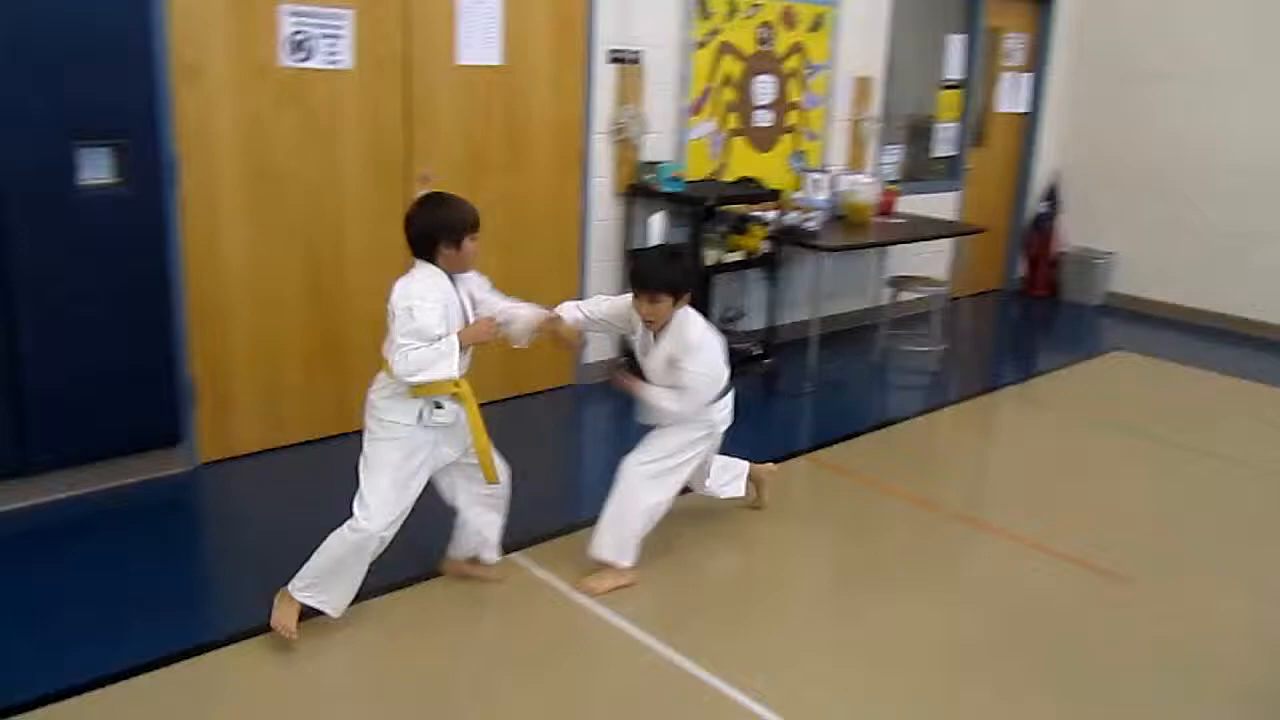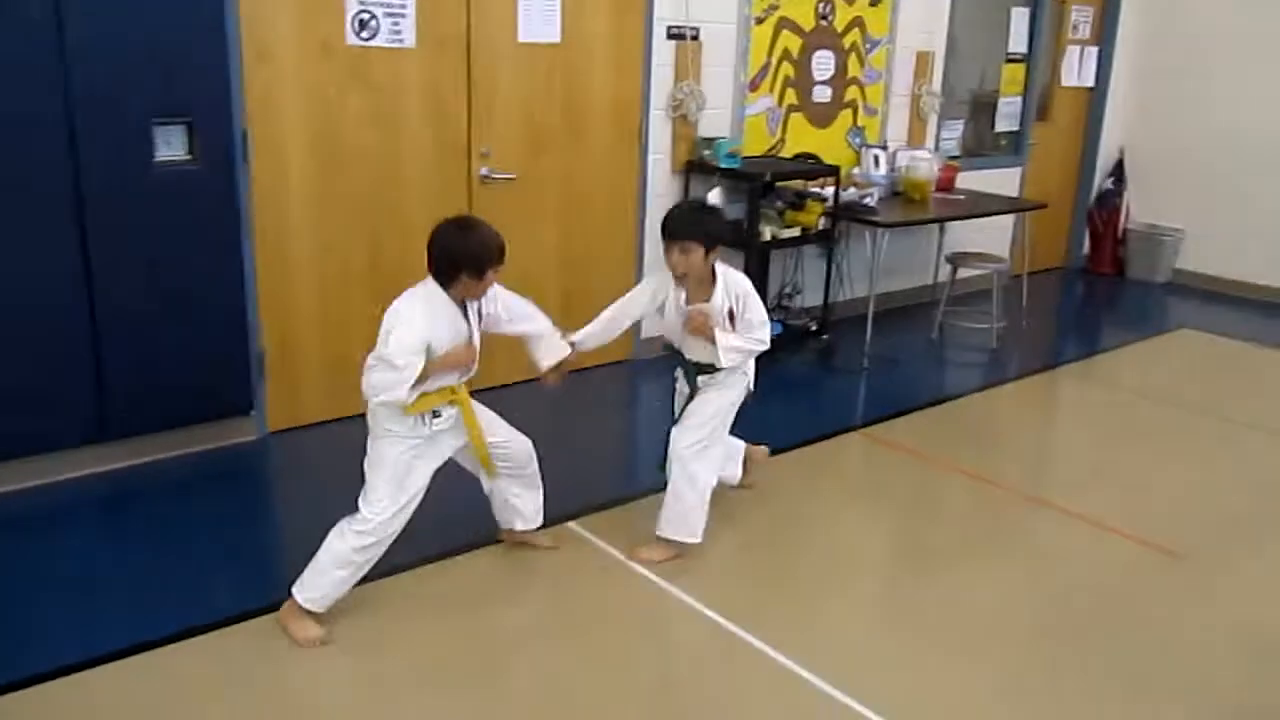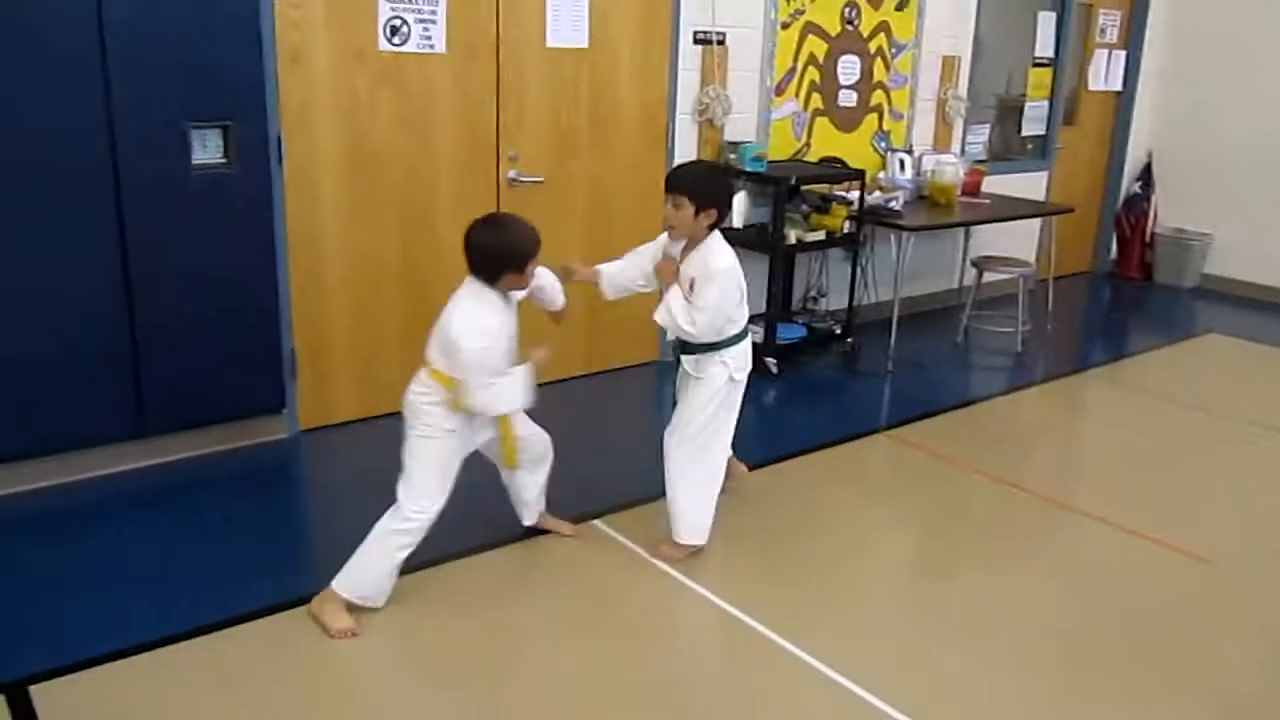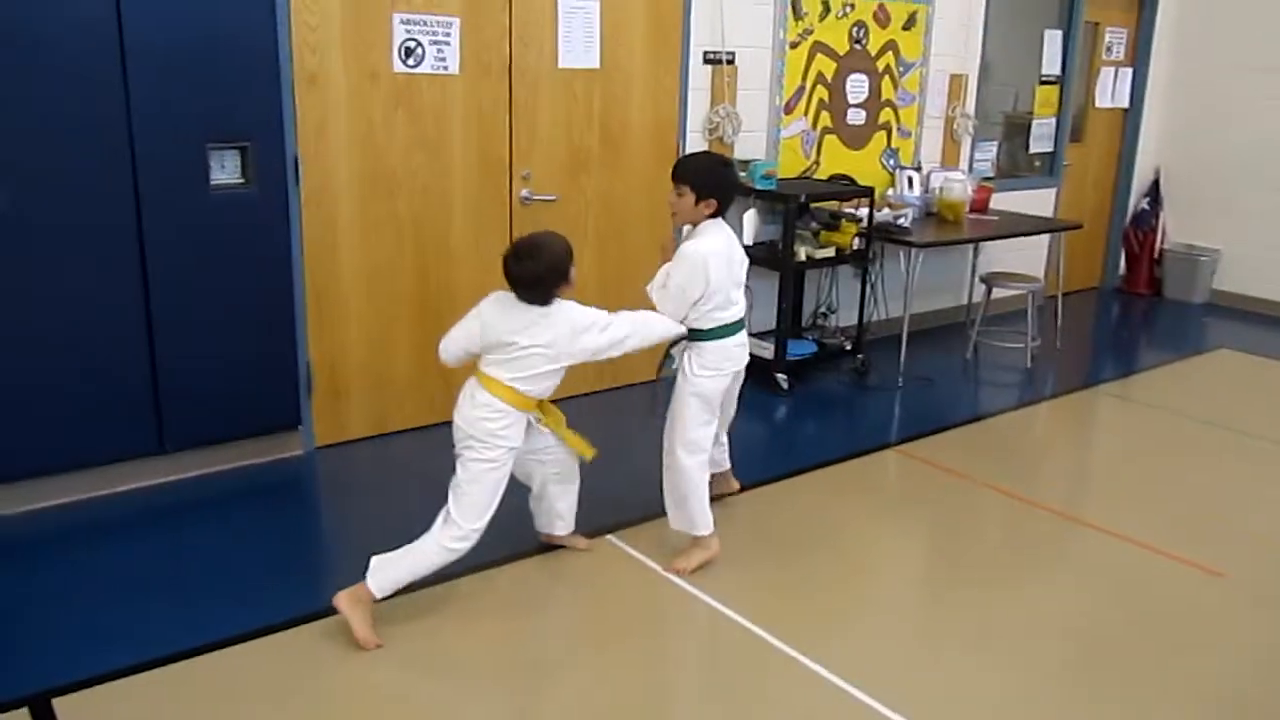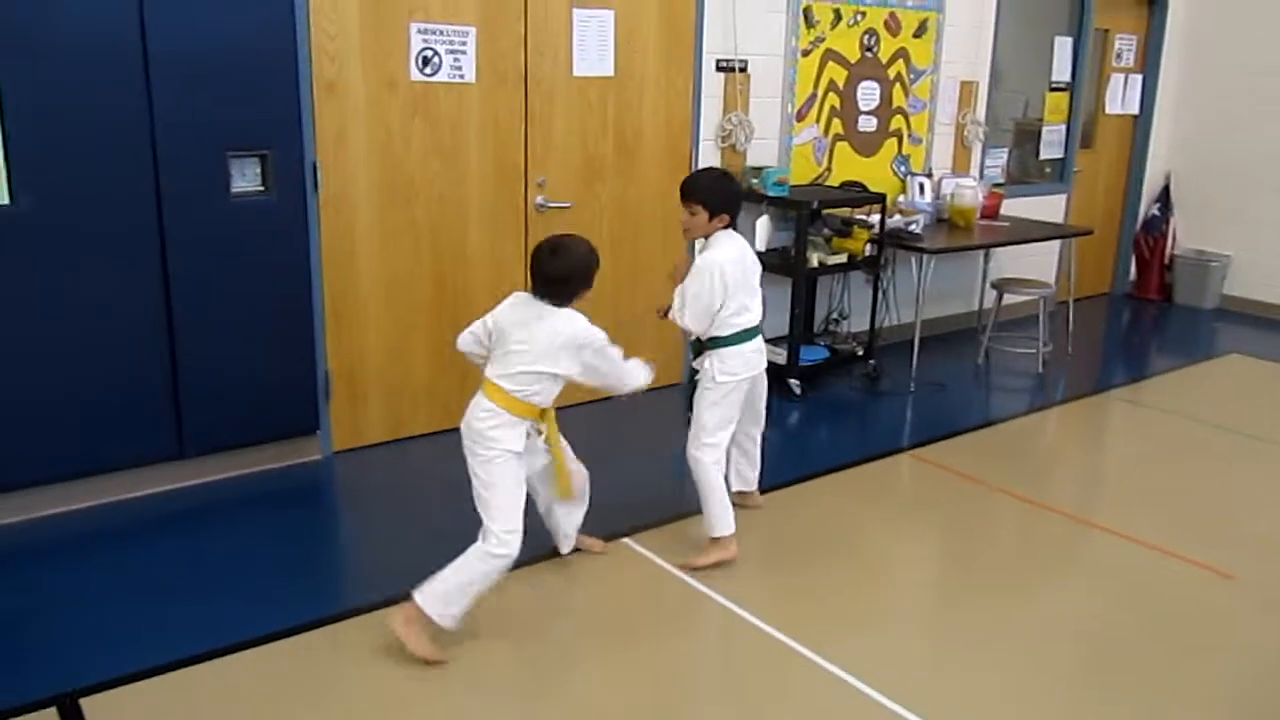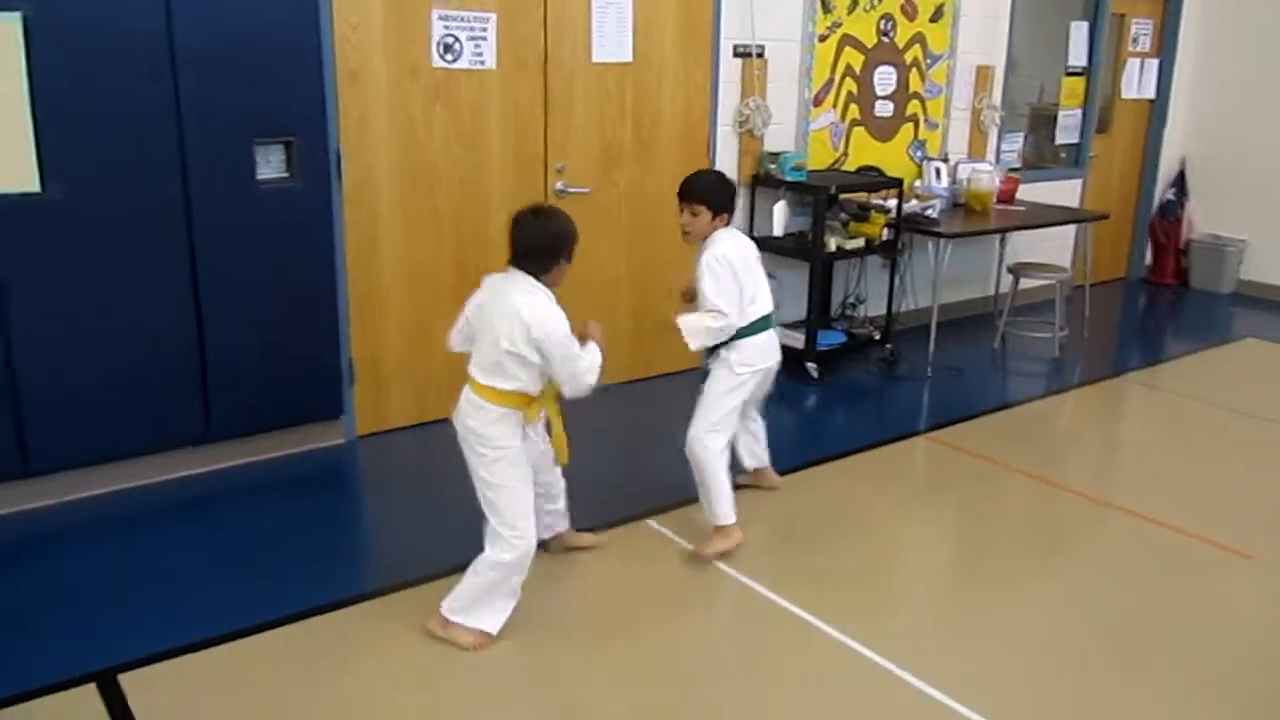
dt=0.2s
person 1, frame 1
left shoulder: (461, 281)
right shoulder: (419, 291)
left elbow: (501, 308)
right elbow: (409, 363)
left wrist: (543, 319)
right wrist: (466, 338)
left hip: (445, 410)
right hip: (402, 416)
left knee: (490, 479)
right knee: (374, 521)
left ankle: (463, 557)
right ankle: (296, 596)
person 1, frame 2
left shoulder: (479, 299)
right shoulder: (411, 315)
left elbow: (522, 315)
right elbow: (376, 383)
left wrist: (554, 351)
right wrist: (433, 366)
left hip: (452, 408)
right hip: (403, 423)
left knee: (517, 452)
right knee: (377, 518)
left ankle: (521, 528)
right ankle: (301, 604)
person 1, frame 3
left shoulder: (487, 287)
right shoulder: (482, 323)
left elbow: (537, 280)
right elbow: (489, 401)
left wrist: (554, 299)
right wrist: (527, 368)
left hip: (472, 401)
right hip: (440, 412)
left knee: (534, 444)
right knee: (415, 511)
left ankle: (534, 517)
right ankle: (337, 596)
person 1, frame 4
left shoulder: (497, 304)
right shoulder: (574, 322)
left elbow: (450, 349)
right elbow: (634, 328)
right wrist: (677, 324)
left hip: (502, 415)
right hip: (493, 427)
left knee: (559, 461)
right knee: (459, 530)
left ankle: (555, 529)
right ankle: (360, 595)
person 1, frame 5
left shoulder: (515, 305)
right shoulder: (578, 333)
left elbow: (468, 344)
right elbow: (623, 378)
right wrist: (643, 367)
left hip: (518, 424)
right hip: (499, 433)
left knee: (570, 477)
right knee: (503, 544)
left ankle: (567, 539)
right ankle: (415, 614)
person 1, frame 6
left shoulder: (493, 287)
right shoulder: (544, 315)
left elbow: (460, 340)
right elbow: (577, 383)
right wrist: (592, 346)
left hip: (485, 410)
right hip: (498, 426)
left knee: (545, 472)
right knee: (515, 537)
left ankle: (555, 532)
right ankle: (454, 618)
person 2, frame 1
left shoulder: (694, 338)
right shoulder: (634, 310)
left elbow: (686, 404)
right elbow: (590, 311)
left wrist: (641, 390)
right wrist: (563, 317)
left hip: (702, 414)
right hip: (681, 407)
left knee: (639, 473)
right knee: (696, 468)
left ankle: (617, 564)
right ankle: (752, 474)
person 2, frame 2
left shoulder: (737, 288)
right shoulder: (663, 282)
left elbow: (759, 337)
right elbow: (623, 312)
left wrist: (713, 333)
right wrist: (577, 342)
left hip: (728, 376)
right hip: (692, 373)
left knee: (689, 447)
right knee: (704, 444)
left ankle: (675, 537)
right ankle: (746, 455)
person 2, frame 3
left shoulder: (718, 264)
right shoulder: (677, 244)
left elbow: (695, 326)
right elbow: (637, 268)
left wrist: (671, 287)
right wrist: (592, 275)
left hip: (723, 361)
right hip: (700, 356)
left knee: (687, 440)
right knee: (700, 431)
left ankle: (687, 536)
right ankle: (724, 464)
person 2, frame 4
left shoulder: (694, 250)
right shoulder: (724, 236)
left elbow: (668, 308)
left wrist: (669, 266)
left hip: (706, 355)
right hip: (731, 343)
left knee: (686, 444)
right knee: (711, 421)
left ankle: (702, 538)
right ankle: (721, 476)
person 2, frame 5
left shoulder: (709, 261)
right shoulder: (740, 248)
left elbow: (693, 321)
left wrist: (680, 287)
right wrist: (683, 304)
left hip: (725, 360)
right hip: (751, 350)
left knee: (704, 449)
right knee: (744, 427)
left ankle: (723, 539)
right ankle: (746, 489)
person 2, frame 6
left shoulder: (714, 257)
right shoulder: (739, 243)
left elbow: (724, 318)
left wrist: (684, 325)
right wrist: (699, 297)
left hip: (743, 351)
right hip: (764, 343)
left knee: (704, 436)
right knee: (743, 412)
left ankle: (726, 528)
right ankle: (762, 470)
